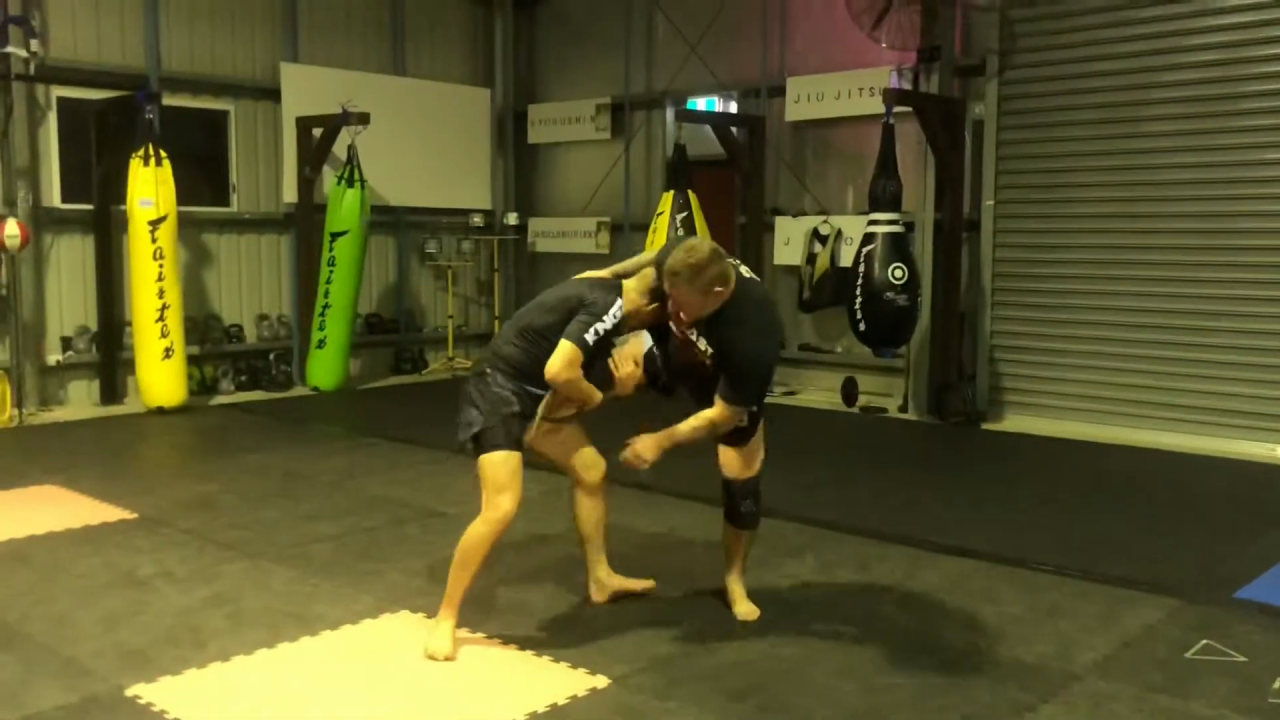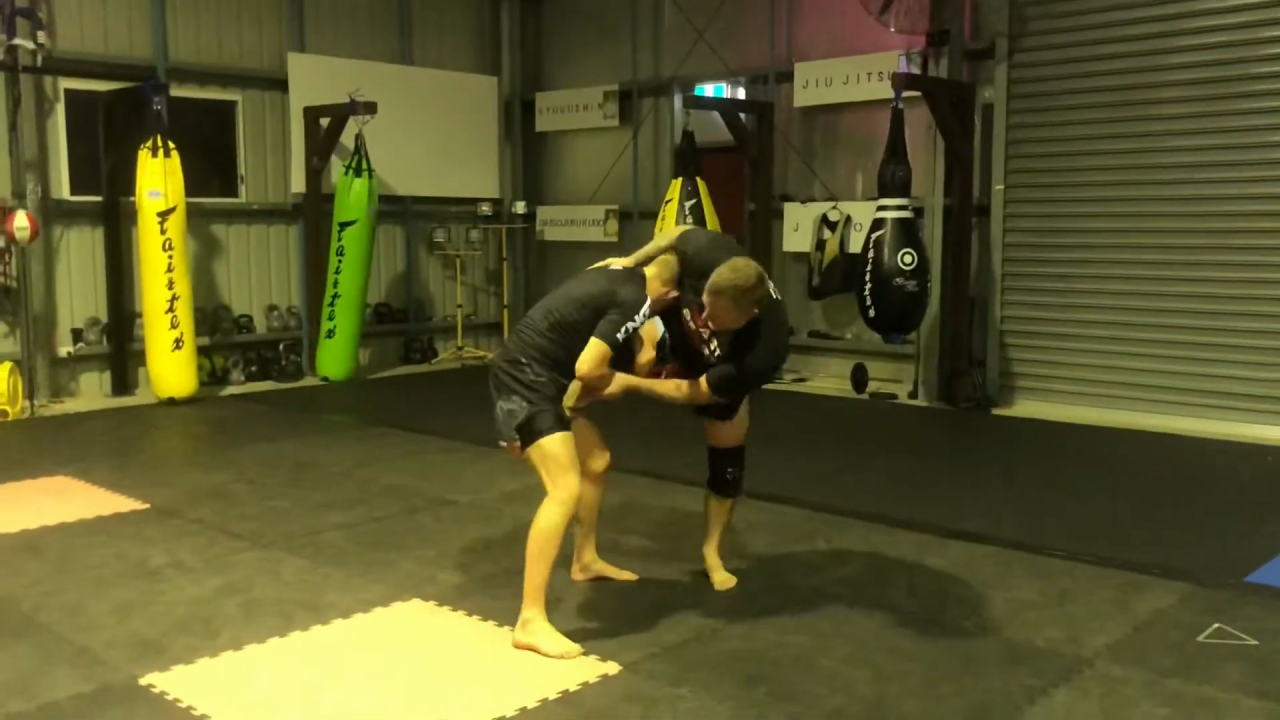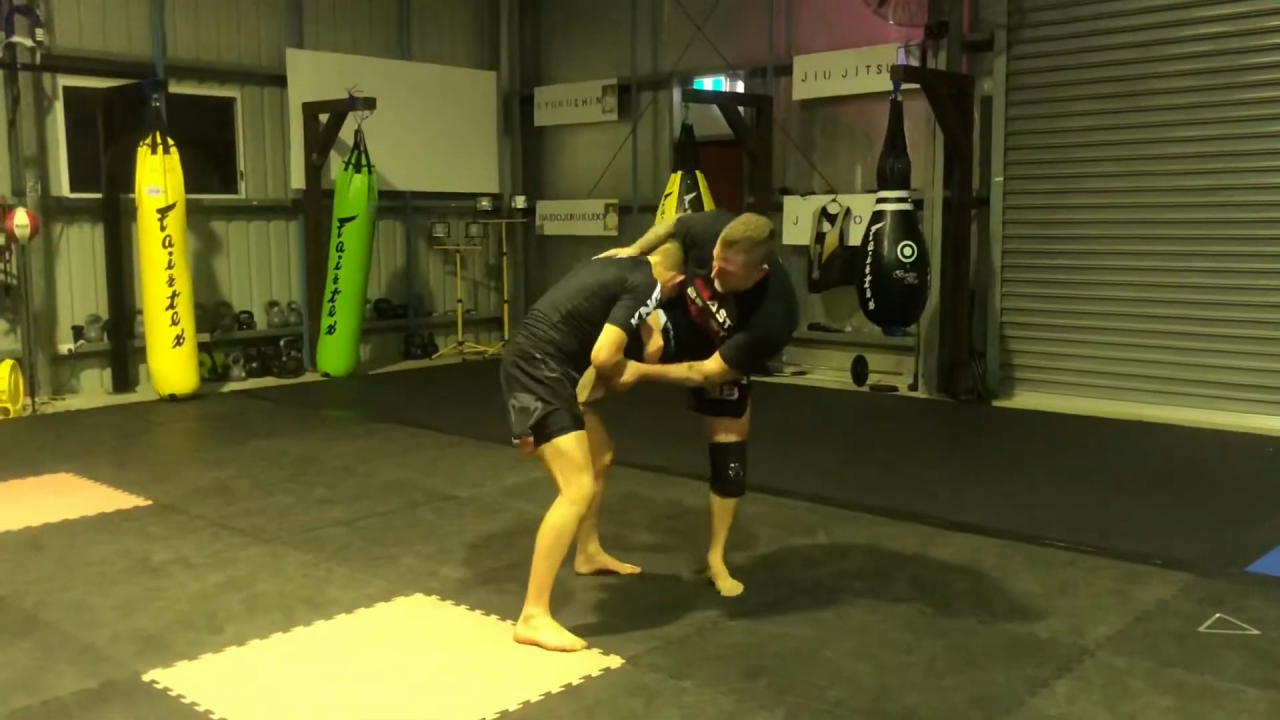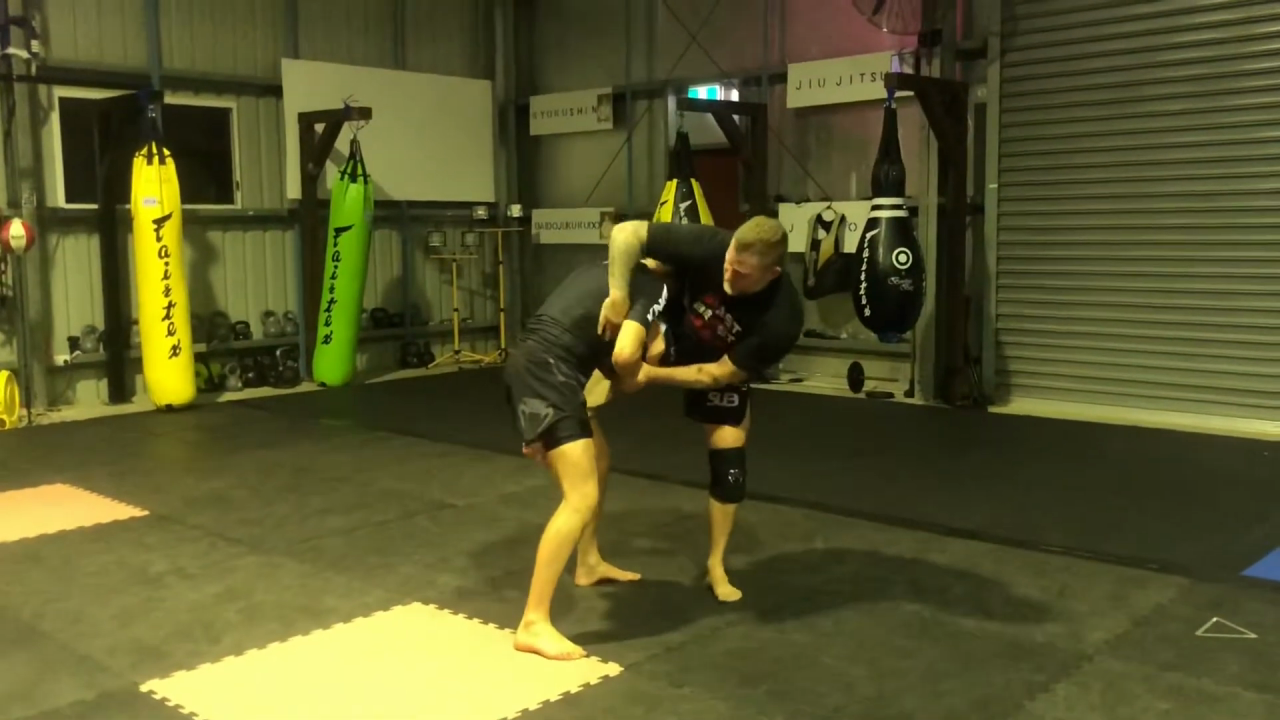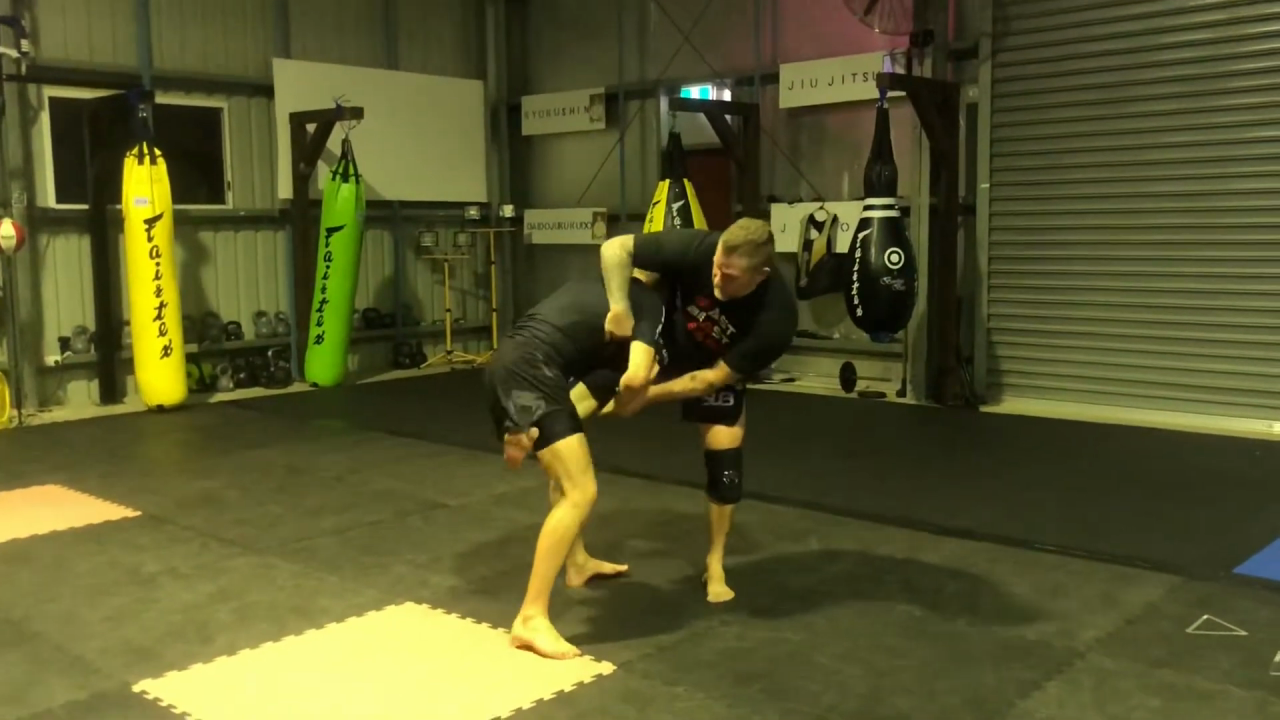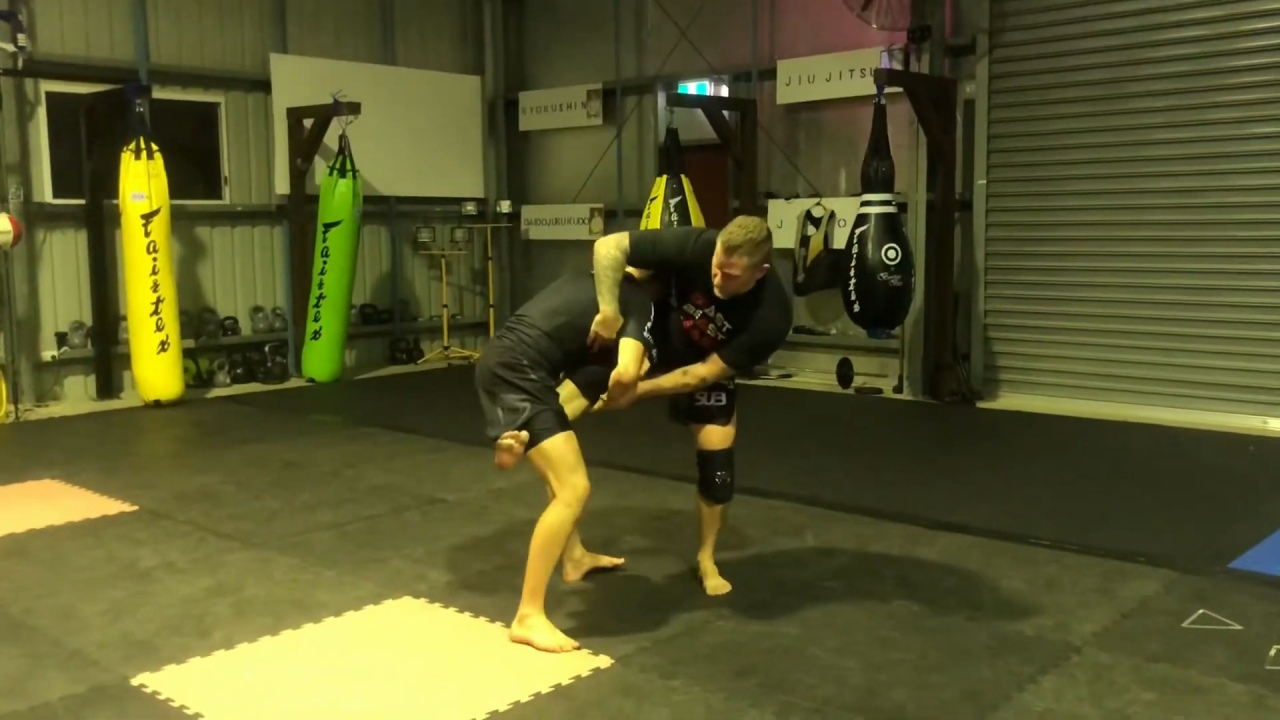
dt=0.5s
person 1, frame 1
left shoulder: (603, 290)
right shoulder: (608, 305)
right elbow: (559, 372)
left wrist: (620, 378)
right wrist: (594, 398)
left hip: (533, 392)
right hip: (500, 389)
left knee: (593, 472)
right knee: (501, 509)
left ankle: (600, 578)
right ankle: (445, 618)
person 1, frame 2
left shoulder: (618, 273)
right shoulder: (635, 299)
right elbow: (588, 369)
right wrist: (610, 386)
left hip: (530, 372)
right hip: (526, 376)
left knee: (594, 462)
right knee: (566, 489)
left ankle: (586, 561)
right ankle: (530, 620)
person 1, frame 3
left shoulder: (620, 264)
right shoulder: (646, 285)
right elbow: (603, 356)
right wrist: (620, 378)
left hip: (536, 363)
right hip: (539, 370)
left knee: (600, 456)
right knee: (578, 489)
left ankle: (589, 553)
right ankle: (533, 617)
person 1, frame 4
left shoulder: (612, 269)
right shoulder: (654, 286)
right elbow: (624, 354)
right wrist: (629, 381)
left hip: (530, 363)
right hip: (547, 371)
left knee: (595, 463)
right knee: (582, 497)
left ankle: (589, 564)
right ankle: (533, 624)
person 1, frame 5
left shoulder: (602, 285)
right shoulder: (651, 302)
right elbow: (635, 377)
left hip: (508, 361)
right hip: (531, 370)
left knee: (571, 469)
right knee: (581, 491)
left ankle: (577, 563)
right ankle: (531, 619)
person 1, frame 6
left shoulder: (590, 280)
right shoulder: (642, 301)
right elbow: (625, 373)
left hip: (499, 360)
right hip: (519, 373)
left knee: (563, 465)
right knee: (573, 488)
left ankle: (575, 557)
right ankle: (528, 617)
person 2, frame 1
left shoulder: (753, 338)
right shoulder: (685, 260)
left elbow: (723, 416)
left wrist: (661, 441)
right wrist: (610, 274)
left hip: (733, 388)
right hip: (671, 353)
left knee: (741, 485)
left ankle: (735, 581)
person 2, frame 2
left shoulder: (763, 354)
right shoulder: (710, 255)
left elbow: (695, 392)
right elbow: (679, 233)
left wrist: (629, 383)
right wrist: (632, 261)
left hip: (718, 374)
right hip: (674, 328)
left knee: (728, 458)
left ankle: (711, 553)
person 2, frame 3
left shoulder: (774, 318)
right shoulder: (710, 229)
left elbow: (711, 372)
right elbow: (674, 225)
left wrist: (643, 372)
right wrist: (634, 251)
left hip: (721, 363)
right hip: (675, 320)
left knee: (729, 457)
left ankle: (716, 559)
person 2, frame 4
left shoulder: (782, 320)
right shoulder: (708, 245)
left elbow: (719, 374)
right elbow: (626, 233)
left wrist: (651, 374)
right wrist: (618, 294)
left hip: (719, 369)
right hip: (667, 331)
left knee: (729, 466)
left ankle: (716, 566)
person 2, frame 5
left shoulder: (776, 318)
right shoulder: (697, 249)
left elbow: (715, 378)
right elbow: (614, 248)
left wrist: (649, 394)
right wrist: (620, 308)
left hip: (715, 372)
right hip: (661, 338)
left knee: (725, 464)
left ankle: (715, 565)
person 2, frame 6
left shoulder: (770, 316)
right shoulder: (694, 246)
left elbow: (706, 373)
right elbow: (608, 247)
left wrist: (639, 390)
right wrist: (609, 311)
left hip: (706, 369)
right hip: (652, 335)
left knee: (717, 460)
left ankle: (706, 557)
